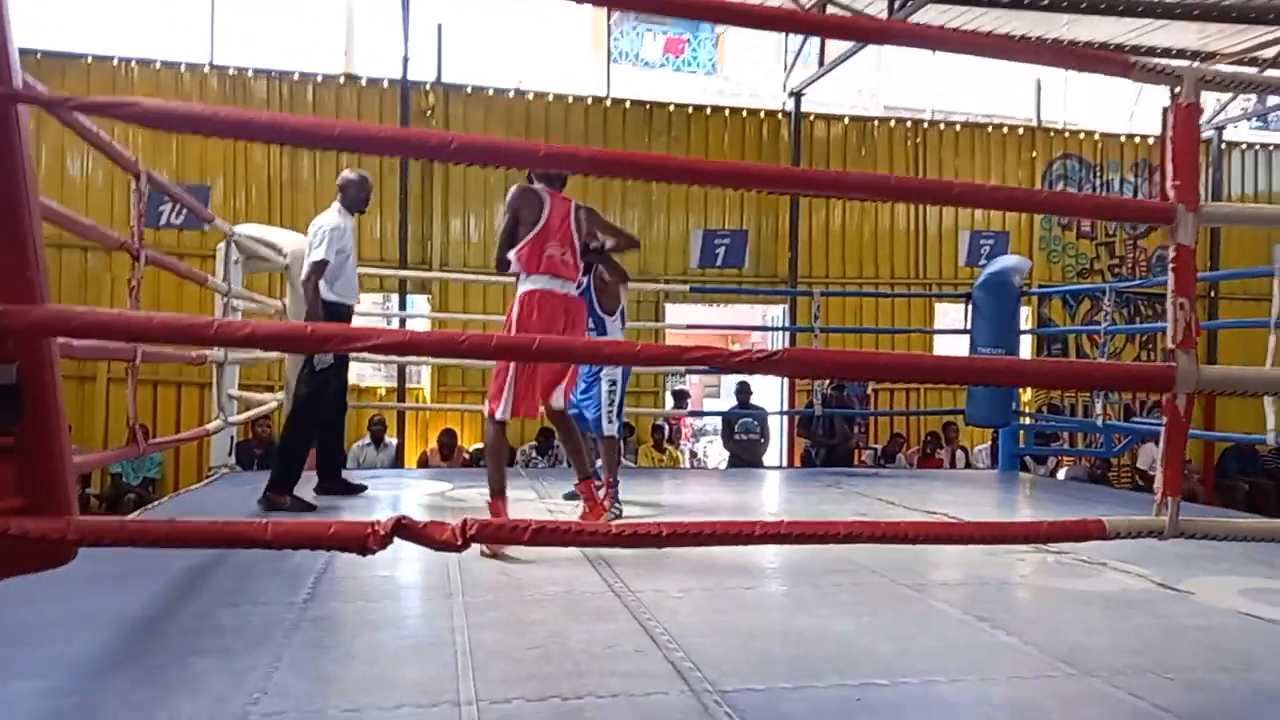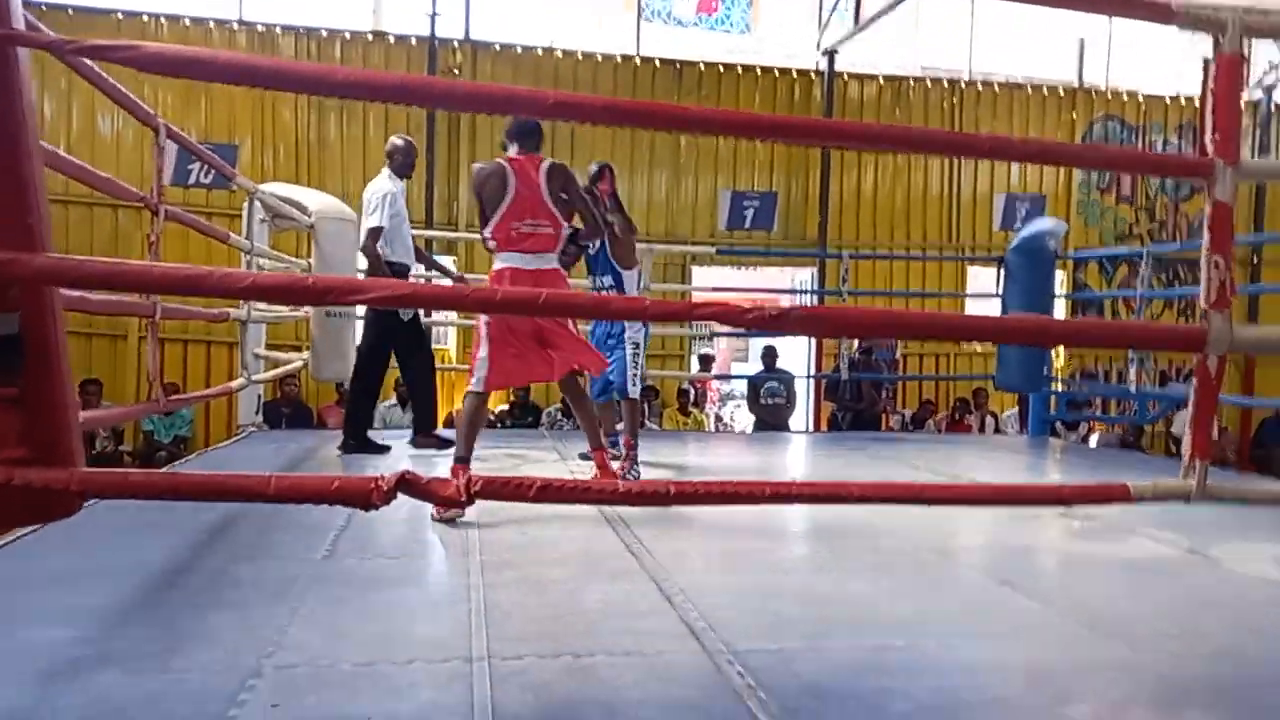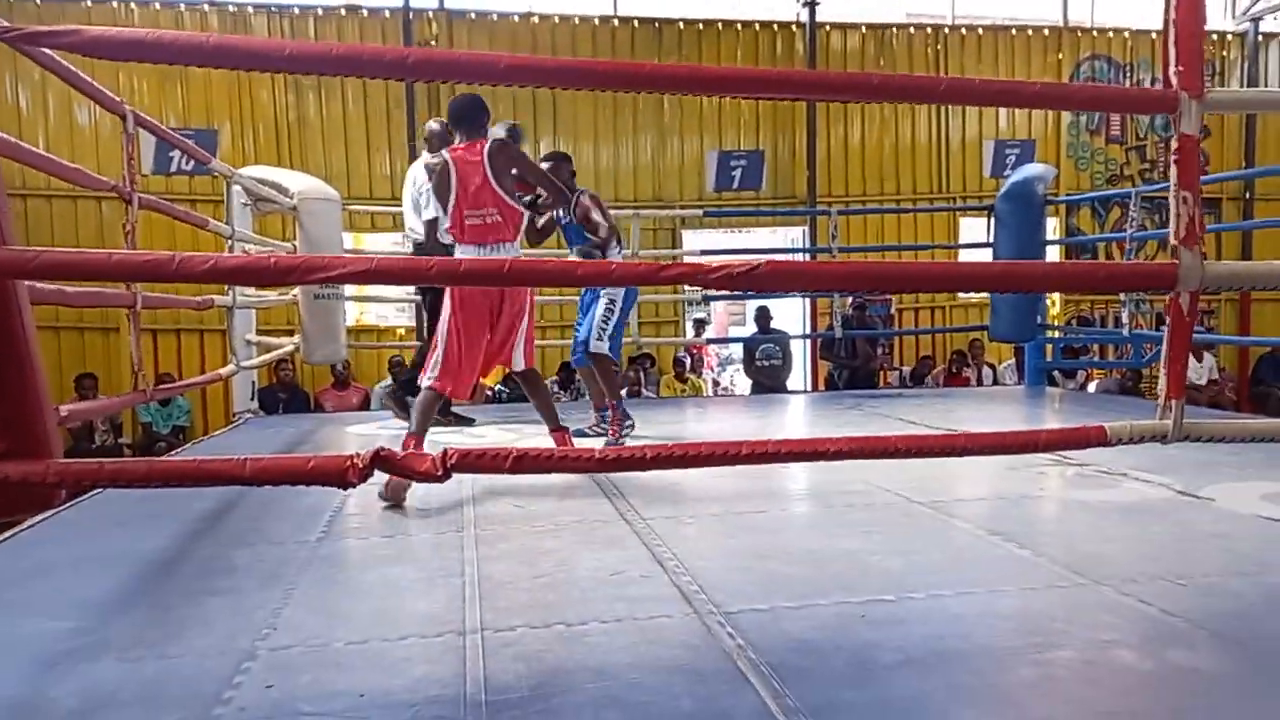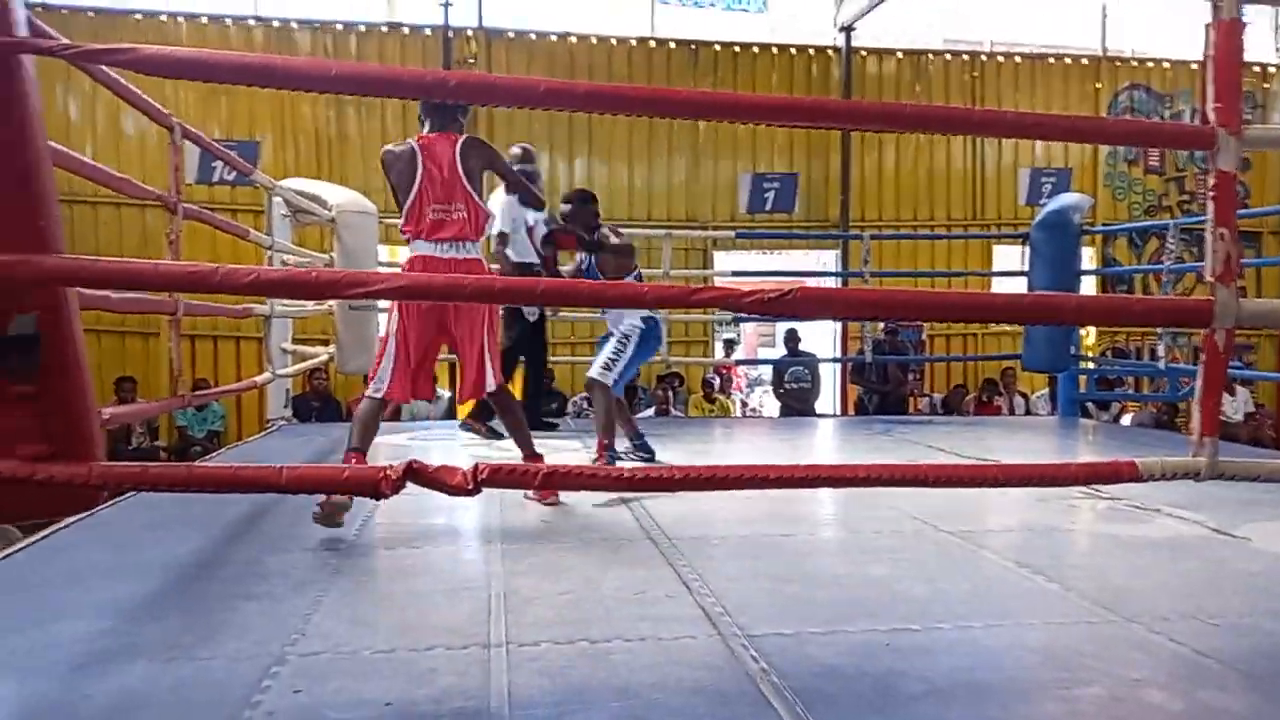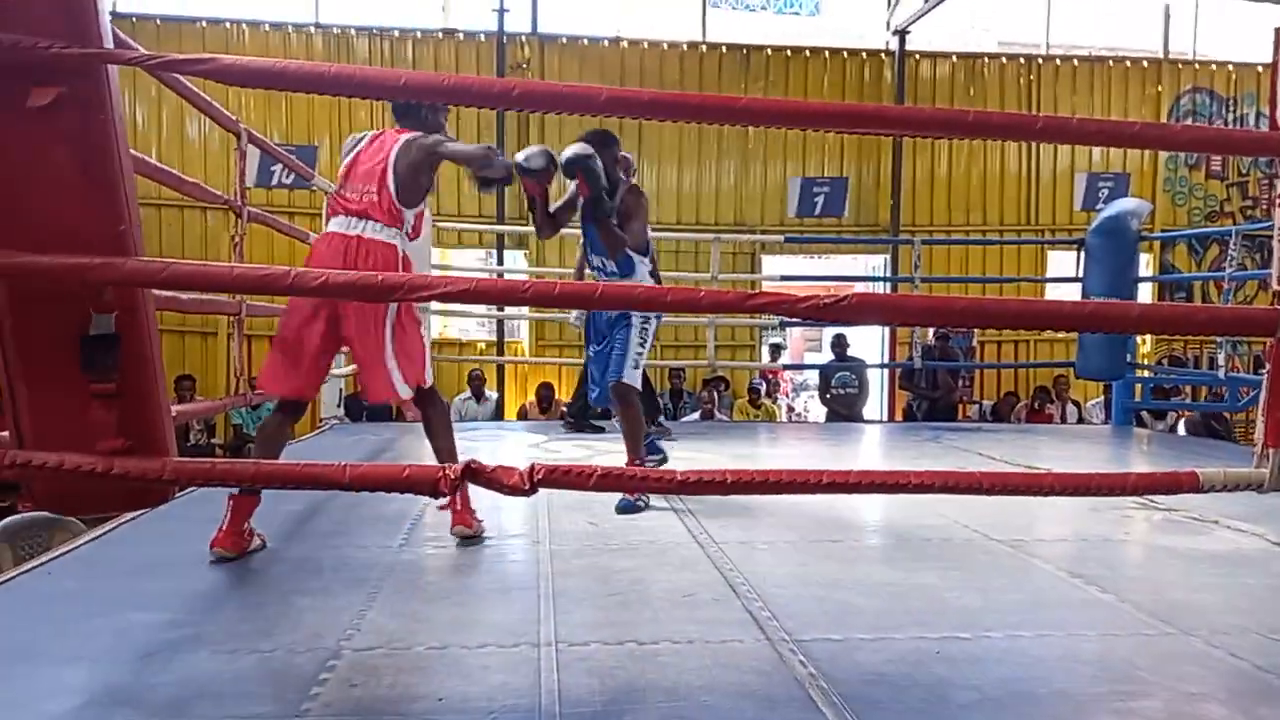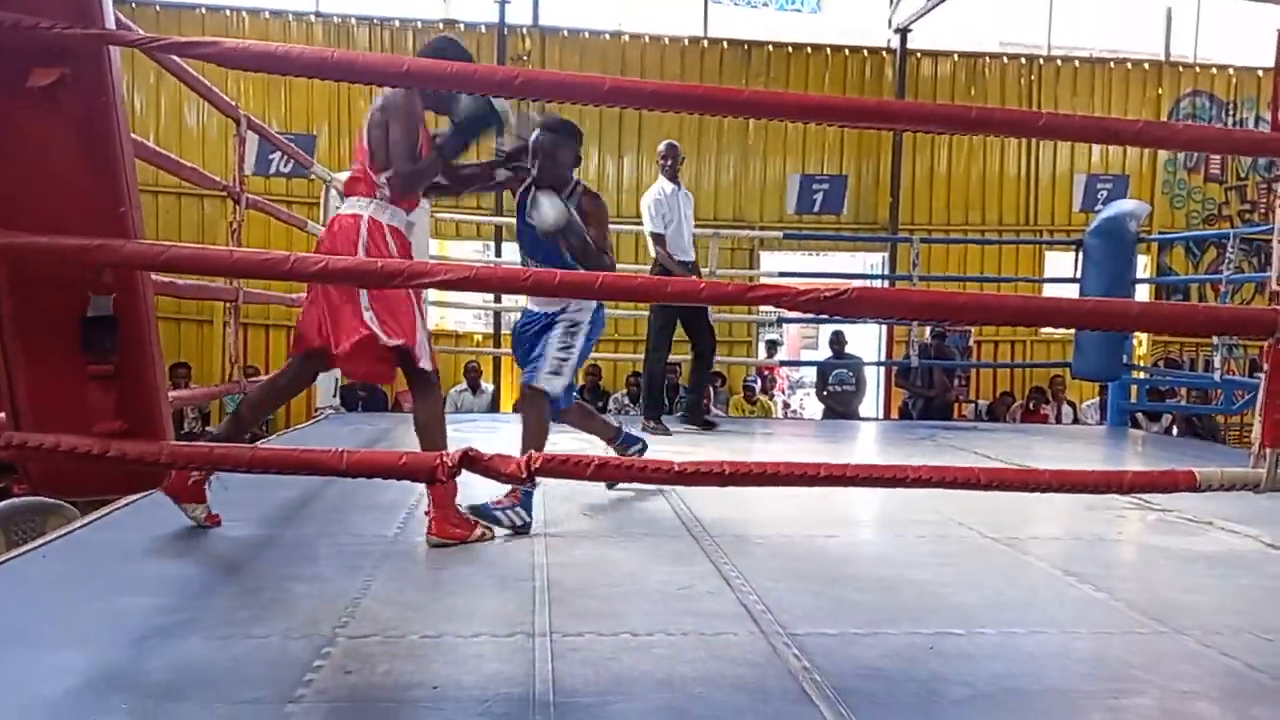
dt=0.5s
person 1, frame 1
left shoulder: (522, 195)
right shoulder: (580, 212)
left elbow: (501, 262)
right elbow: (628, 242)
right wrist: (603, 246)
left hip: (536, 304)
right hip: (572, 309)
left knee: (500, 414)
right knee: (556, 409)
left ankle: (498, 514)
right ankle: (592, 501)
person 1, frame 2
left shoulder: (484, 173)
right shoulder: (558, 173)
left elbow: (489, 240)
right elbow: (595, 229)
right wrist: (571, 251)
left hip: (507, 280)
right hip: (550, 280)
left knee: (480, 384)
right knee: (569, 375)
left ankle: (458, 483)
right ankle: (603, 466)
person 1, frame 3
left shoulder: (438, 166)
right shoulder: (501, 151)
right elbow: (559, 196)
right wrist: (537, 205)
left knee: (439, 377)
right knee: (521, 365)
left ankle: (410, 455)
right ankle: (563, 442)
person 1, frame 4
left shoulder: (394, 156)
right shoulder: (474, 149)
right elbow: (533, 199)
right wrist: (525, 189)
left hip: (422, 271)
right hip: (472, 273)
left knee: (382, 387)
right knee: (491, 383)
person 1, frame 5
left shoulder: (362, 143)
right shoulder: (429, 144)
right elbow: (492, 167)
right wrist: (509, 170)
left hip: (330, 252)
right hip: (381, 261)
left knee: (293, 399)
right knee: (420, 390)
left ankle: (235, 524)
right ankle: (460, 508)
person 1, frame 6
left shoulder: (412, 111)
right shoulder: (401, 100)
left elbow: (431, 184)
right elbow: (402, 180)
left wrist: (487, 173)
right wrist: (446, 150)
left hip: (377, 241)
right hip: (367, 240)
left knee: (304, 368)
right knee: (421, 373)
left ankle: (193, 470)
right ankle: (445, 515)
person 2, frame 1
left shoulder: (603, 275)
left elbow: (622, 278)
left hip: (609, 360)
right hip: (587, 362)
left knee: (604, 428)
right knee: (578, 422)
left ankle: (611, 497)
person 2, frame 2
left shoulder: (617, 232)
left elbow: (629, 230)
left wrist: (611, 193)
left hip: (628, 322)
right hip: (601, 322)
left knee: (625, 387)
right knee: (599, 389)
left ankle: (630, 458)
right ankle: (611, 442)
person 2, frame 3
left shoulder: (587, 201)
right shoulder: (559, 208)
left elbow: (609, 233)
right elbow: (535, 238)
left wrist: (592, 249)
left hip: (615, 286)
right hip: (593, 288)
left knee: (596, 346)
right knee: (581, 355)
left ankle: (620, 416)
right ankle: (601, 418)
person 2, frame 4
left shoulder: (607, 240)
right shoulder: (588, 252)
left elbow: (627, 251)
left wrist: (578, 240)
right wrist: (548, 258)
left hip: (637, 329)
right hip: (622, 330)
left knee: (598, 381)
right knee: (606, 385)
left ankle: (605, 460)
right ankle: (639, 444)
person 2, frame 5
left shoulder: (630, 196)
right shoulder: (581, 192)
left elbow: (621, 245)
right elbow: (546, 228)
left wrist: (595, 199)
right wrist: (536, 187)
left hip: (634, 304)
right hip: (602, 305)
left knee: (621, 387)
right knee: (608, 391)
right ankle: (650, 448)
person 2, frame 6
left shoulder: (588, 203)
right shoulder: (525, 183)
left elbow: (606, 274)
left wrist: (575, 236)
left hip: (575, 314)
right hip: (536, 313)
left knee: (537, 393)
right knee: (558, 404)
left ankle: (519, 500)
right ankle: (626, 444)
person 3, frame 1
left shoulder: (343, 226)
right shoulder: (332, 225)
right elbow: (311, 280)
left hip: (336, 318)
right hip: (328, 318)
left knee: (332, 402)
right knee: (311, 404)
left ankle: (329, 476)
right ankle: (279, 488)
person 3, frame 2
left shoulder: (394, 191)
right shoulder: (384, 190)
left elbow: (409, 247)
right elbow: (368, 245)
left wrist: (448, 273)
right wrist: (391, 283)
left hip: (391, 281)
right hip: (388, 281)
left knee: (373, 361)
right knee: (417, 357)
left ankle: (355, 435)
right ankle: (416, 431)
person 3, frame 3
left shoulder: (420, 170)
right shoulder: (432, 173)
right elbow: (432, 229)
left hip: (427, 255)
right hip: (435, 255)
left knee: (439, 332)
left ankle: (420, 396)
right ankle: (438, 406)
person 3, frame 4
right shoulder: (505, 197)
right elbow: (499, 246)
right wrist: (514, 281)
left hip: (532, 274)
right hip: (517, 274)
left knee: (536, 348)
right knee: (514, 347)
left ankle: (532, 415)
right ankle: (479, 415)
person 3, frame 5
left shoulder: (636, 204)
right shoulder: (604, 206)
left elbow: (643, 247)
right elbow: (587, 250)
left wrist: (657, 284)
right wrist: (578, 293)
left hip: (631, 281)
right hip: (613, 282)
left knee: (603, 352)
right knee: (626, 351)
left ankle: (577, 415)
right ankle: (650, 418)
person 3, frame 6
left shoulder: (687, 197)
right shoulder: (654, 198)
right elbow: (659, 247)
left wrist: (698, 277)
right wrist: (687, 278)
left hip: (687, 273)
right hip: (667, 274)
left knee: (706, 343)
right knee: (658, 349)
left ankle: (693, 410)
right ankle: (651, 416)
